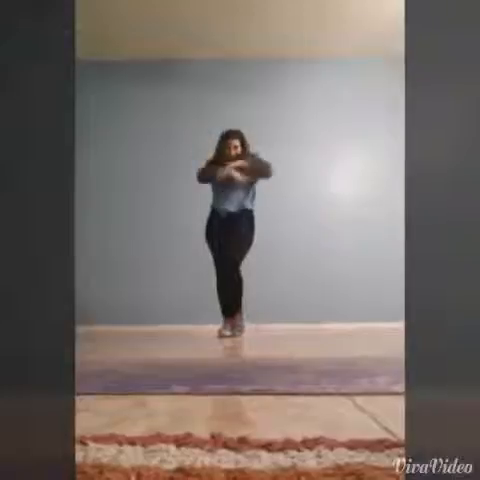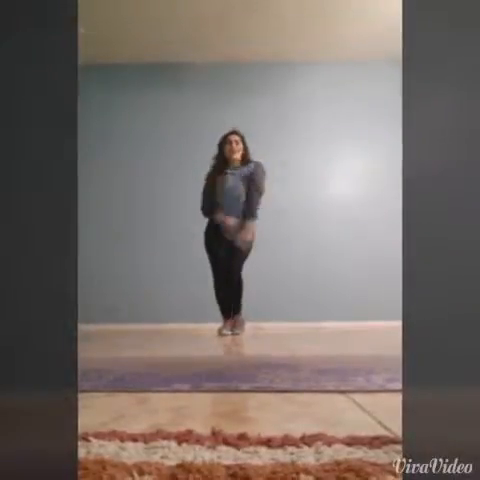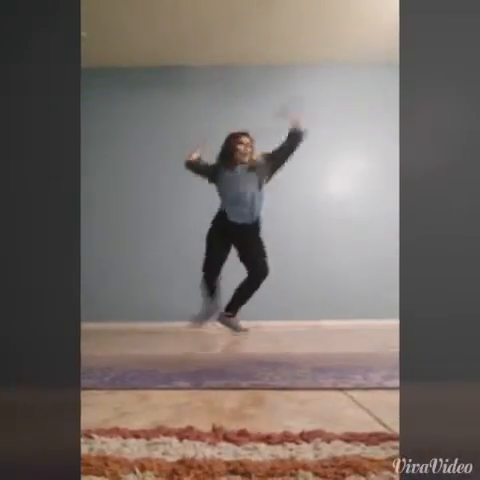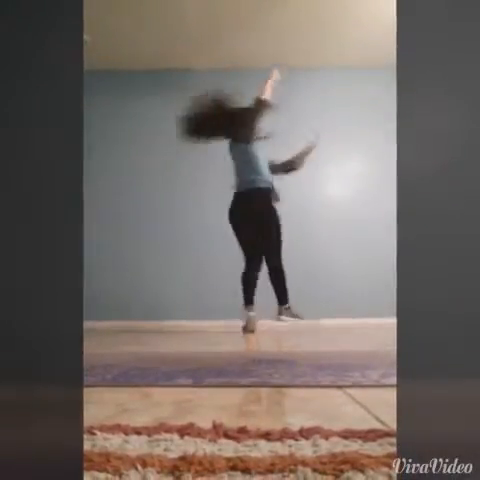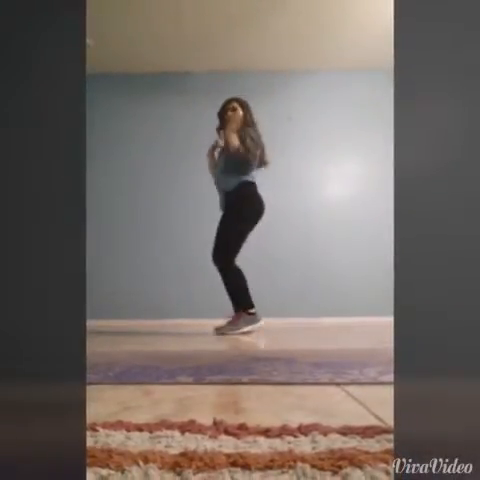
dt=1s
person 1, frame 1
left shoulder: (251, 161)
right shoulder: (215, 164)
left elbow: (267, 171)
right elbow: (202, 177)
left wrist: (241, 164)
right wrist: (225, 171)
left hip: (242, 219)
right hip: (218, 219)
left knee: (231, 265)
right knee: (221, 269)
left ankle: (238, 314)
right ankle: (227, 318)
person 1, frame 2
left shoulder: (254, 169)
right shoulder: (215, 174)
left elbow: (255, 197)
right elbow: (206, 208)
left wrist: (249, 227)
right wrist: (224, 220)
left hip: (243, 232)
right hip: (217, 231)
left knee: (233, 272)
right knee: (220, 274)
left ankle: (237, 316)
right ankle: (227, 318)
person 1, frame 3
left shoulder: (263, 165)
right shoulder: (220, 170)
left elbow: (290, 145)
right elbow: (191, 164)
left wrist: (296, 128)
right wrist: (197, 153)
left hip: (249, 228)
right hip: (223, 225)
left knee: (259, 272)
right knee: (211, 270)
left ankle: (229, 314)
right ankle: (211, 305)
person 1, frame 4
left shoulder: (242, 146)
right shoulder: (242, 139)
left elbow: (276, 168)
right elbow: (261, 104)
left wrist: (301, 155)
right wrist: (272, 81)
left hip: (241, 206)
right hip: (259, 202)
left knee: (253, 260)
right knee: (273, 257)
left ankle: (249, 312)
right ankle: (284, 307)
person 1, frame 5
left shoulder: (248, 134)
right shoulder: (226, 147)
left elbow: (246, 164)
right elbow: (220, 177)
left wrist: (232, 139)
right wrist: (212, 156)
left hip: (245, 200)
right hip: (234, 203)
left knee: (223, 257)
right knee: (221, 257)
left ankle: (249, 312)
right ankle: (241, 313)
